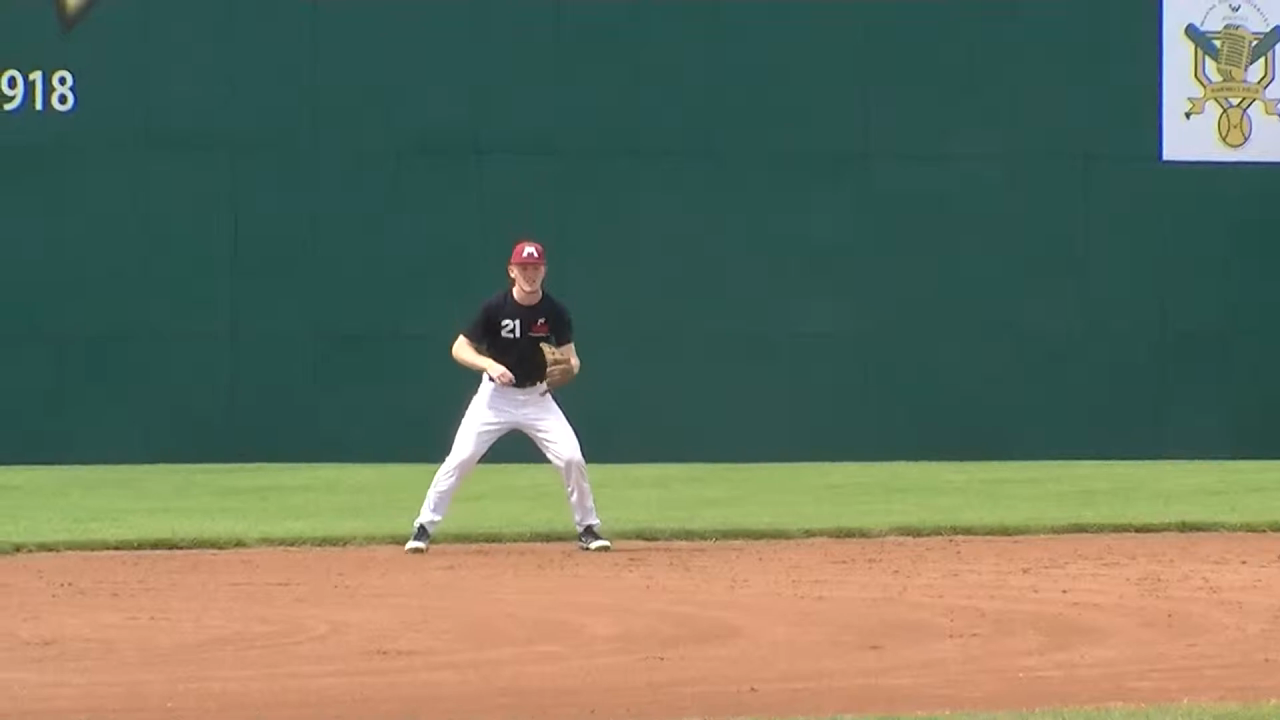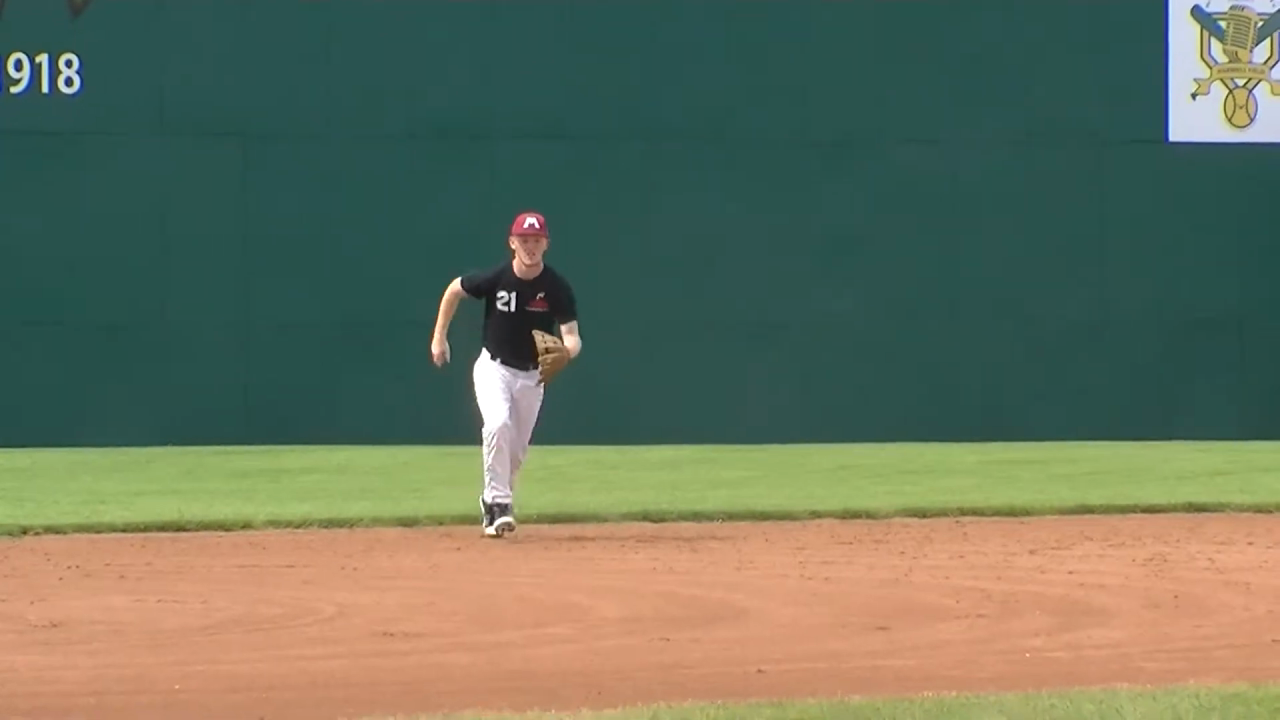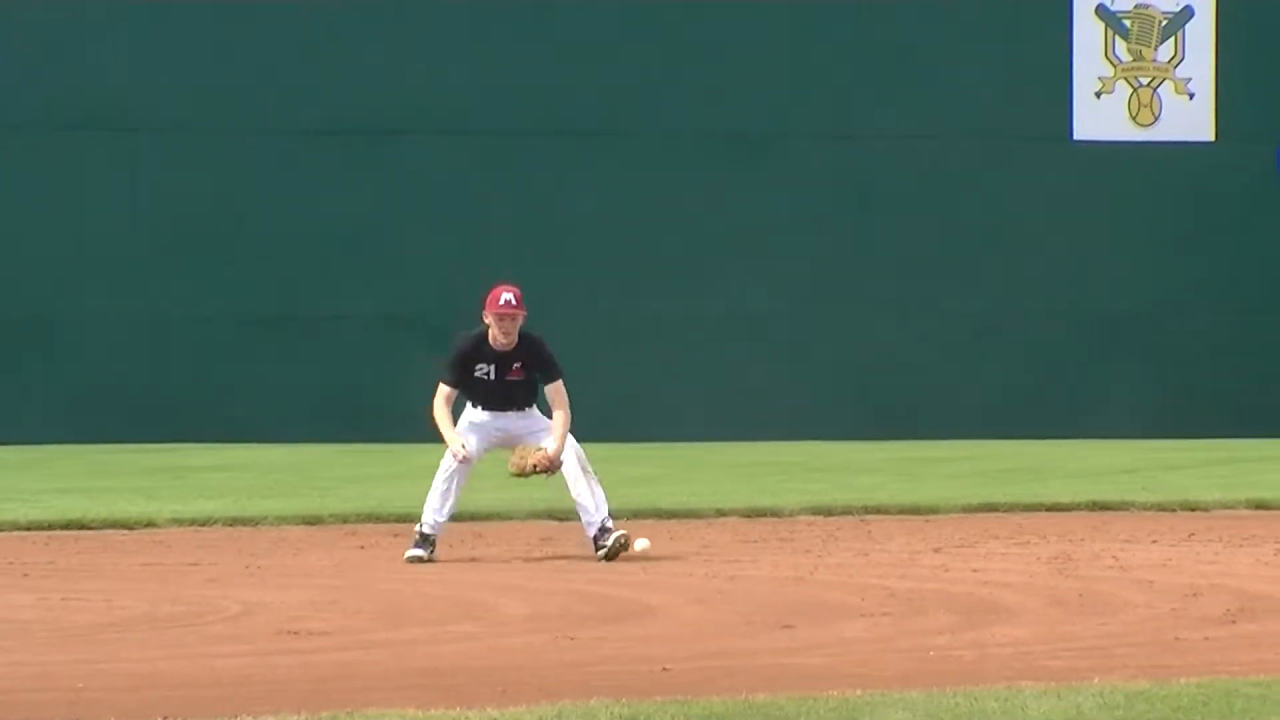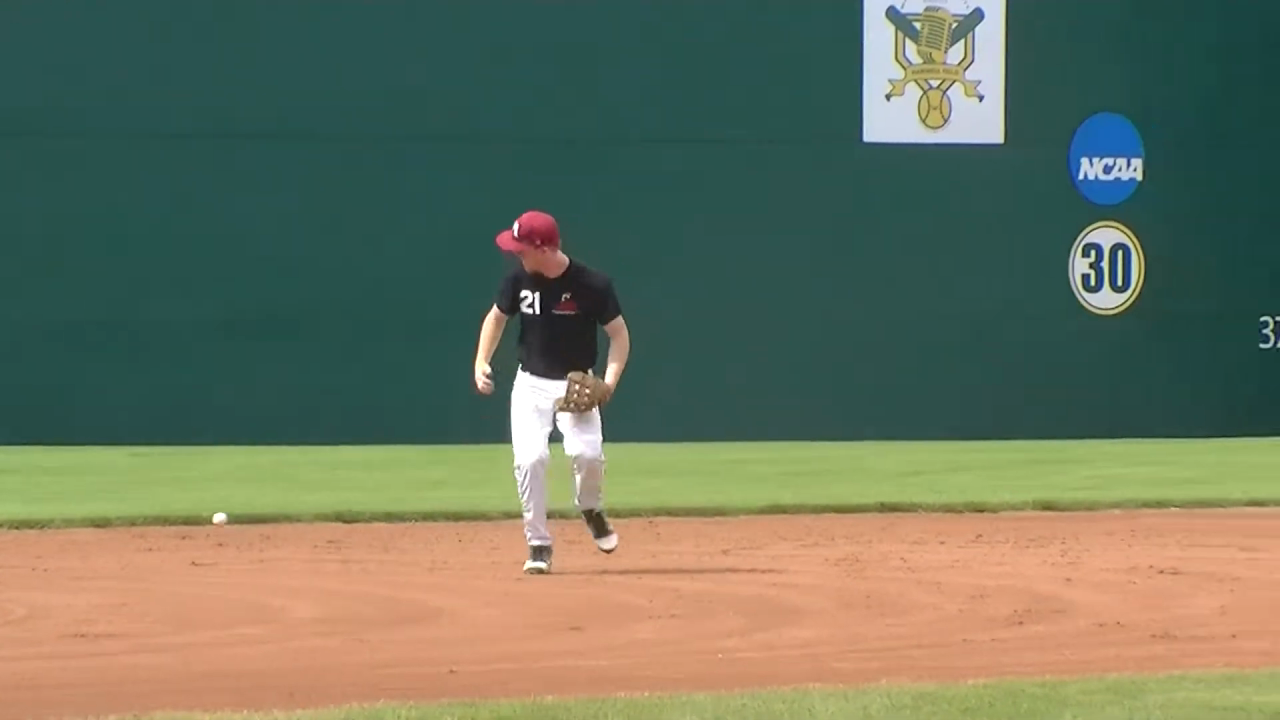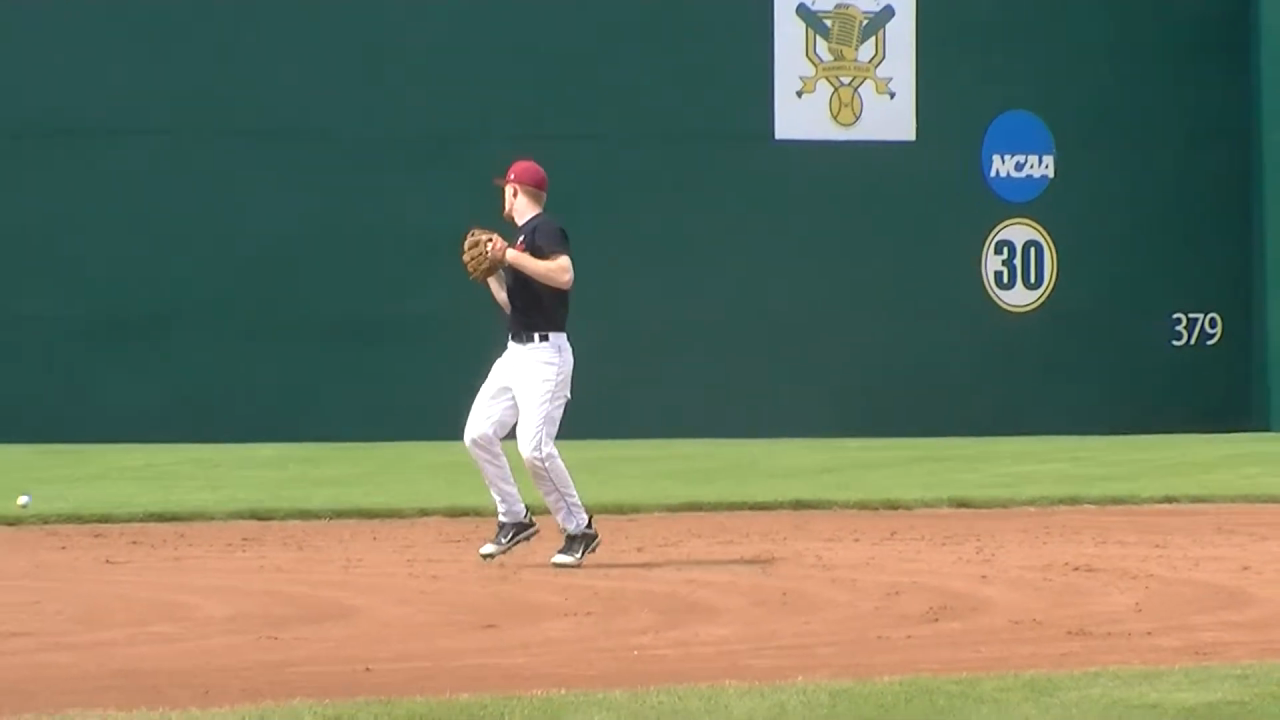
dt=1s
person 1, frame 1
left shoulder: (555, 311)
right shoulder: (494, 307)
left elbow: (571, 357)
right elbow: (459, 349)
left wrist: (568, 368)
right wrist: (488, 363)
left hip: (536, 396)
right hip: (495, 395)
left knee: (572, 458)
right knee: (459, 460)
left ankle: (587, 529)
right ankle: (424, 527)
person 1, frame 2
left shoulder: (558, 287)
right shoulder: (494, 277)
left elbow: (572, 337)
right elbow: (453, 290)
left wrist: (568, 351)
right wrist: (438, 338)
left hip: (531, 376)
right hip: (493, 369)
left knee: (514, 451)
right knee: (498, 425)
left ankle: (496, 502)
right ankle: (497, 503)
person 1, frame 3
left shoulder: (534, 348)
right shoulder: (468, 349)
left elbow: (560, 406)
right elbow: (442, 401)
left wrist: (556, 445)
right wrist: (451, 437)
left hip: (523, 417)
right hip: (480, 417)
left knee: (571, 450)
right knee: (458, 454)
left ankle: (601, 530)
right ankle: (427, 535)
person 1, frame 4
left shoulder: (593, 284)
right shoulder: (518, 277)
left elbow: (619, 335)
right elbow: (496, 317)
left wrist: (609, 383)
right wrist: (481, 362)
right hip: (531, 386)
left knee: (587, 453)
right knee: (532, 458)
left ankle: (591, 509)
right ankle: (539, 543)
person 1, frame 5
left shoulder: (543, 228)
right shoulder: (519, 237)
left elbow: (564, 276)
left wrist: (510, 256)
right wrist: (489, 264)
left hip: (545, 354)
right hip: (515, 354)
left knee: (533, 447)
right knee: (478, 434)
left ankle: (579, 528)
right ankle: (514, 519)
